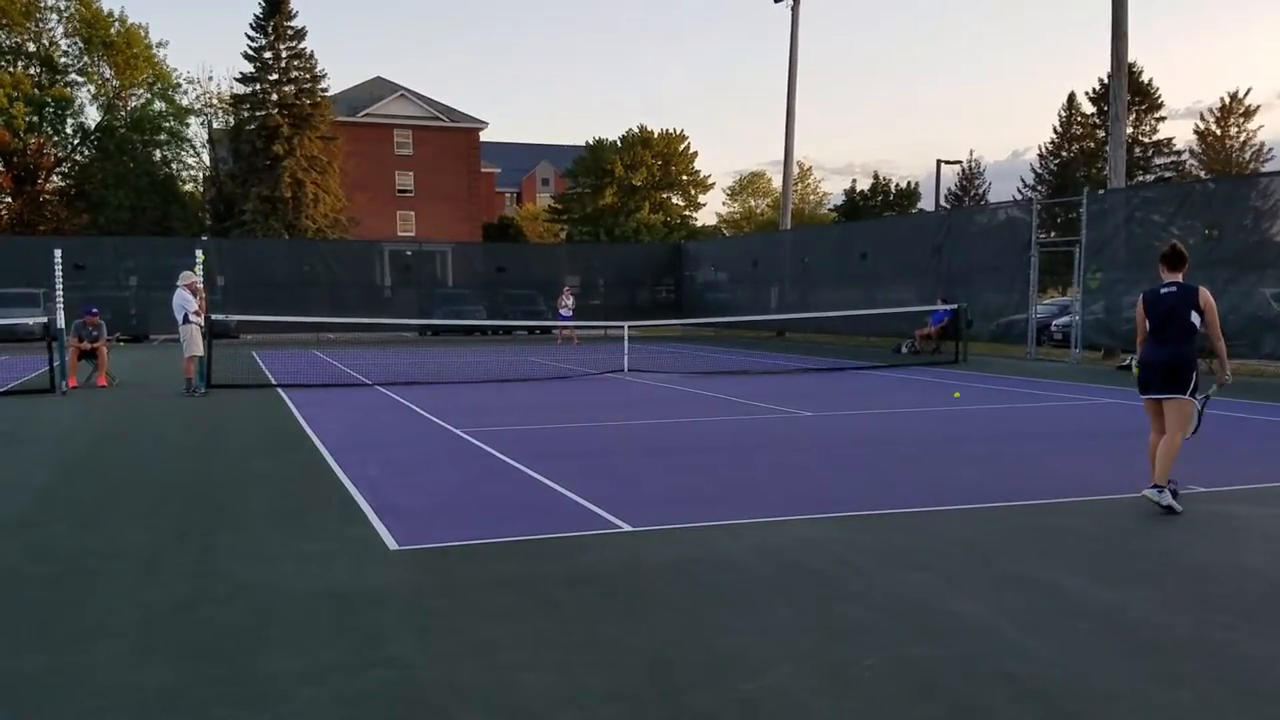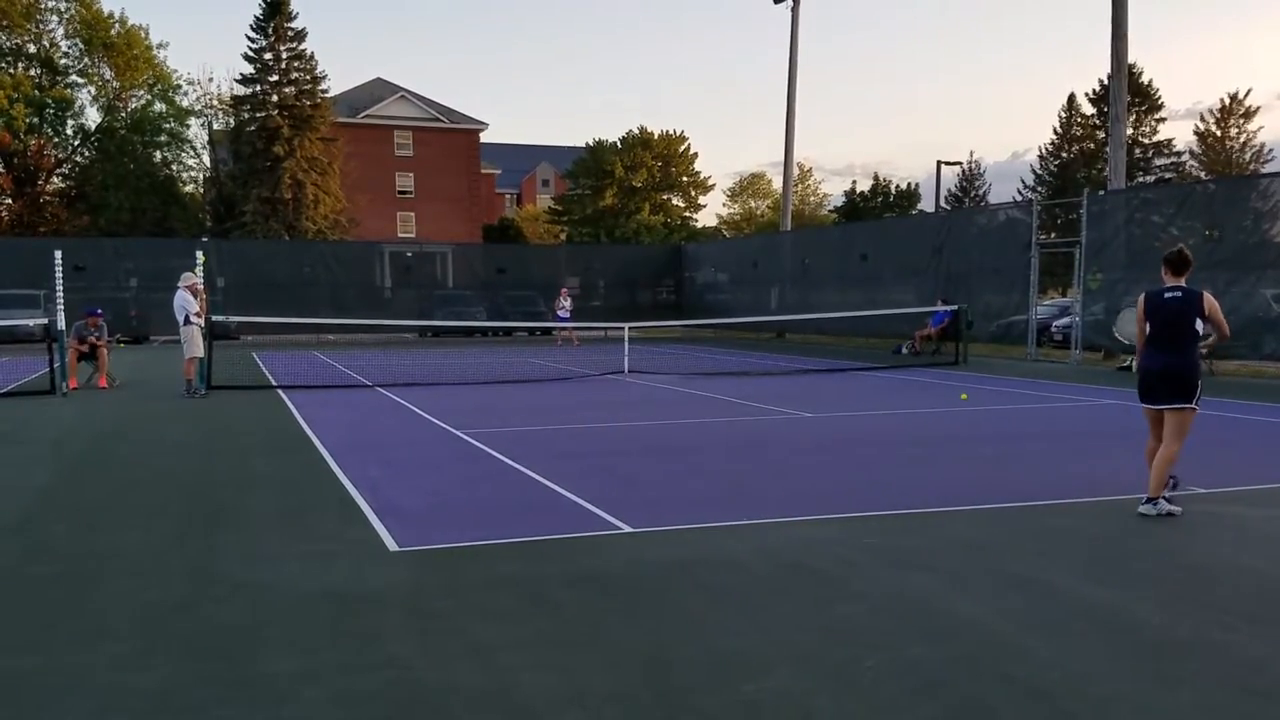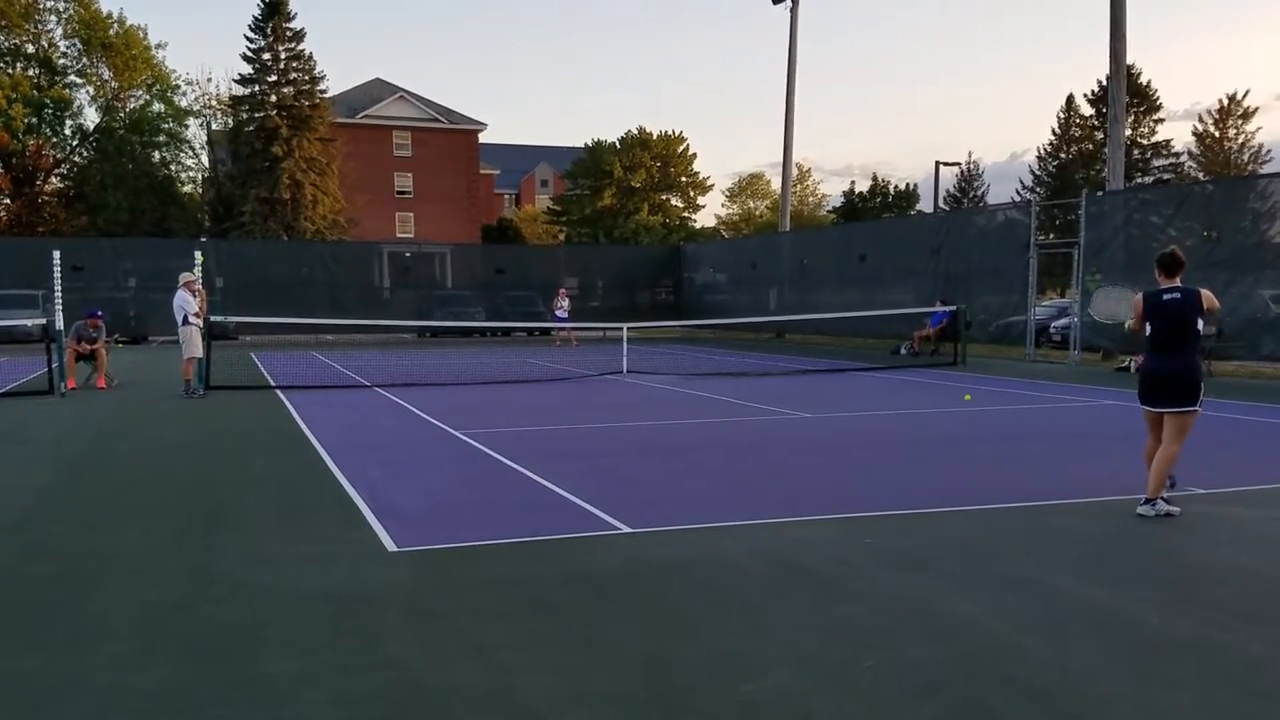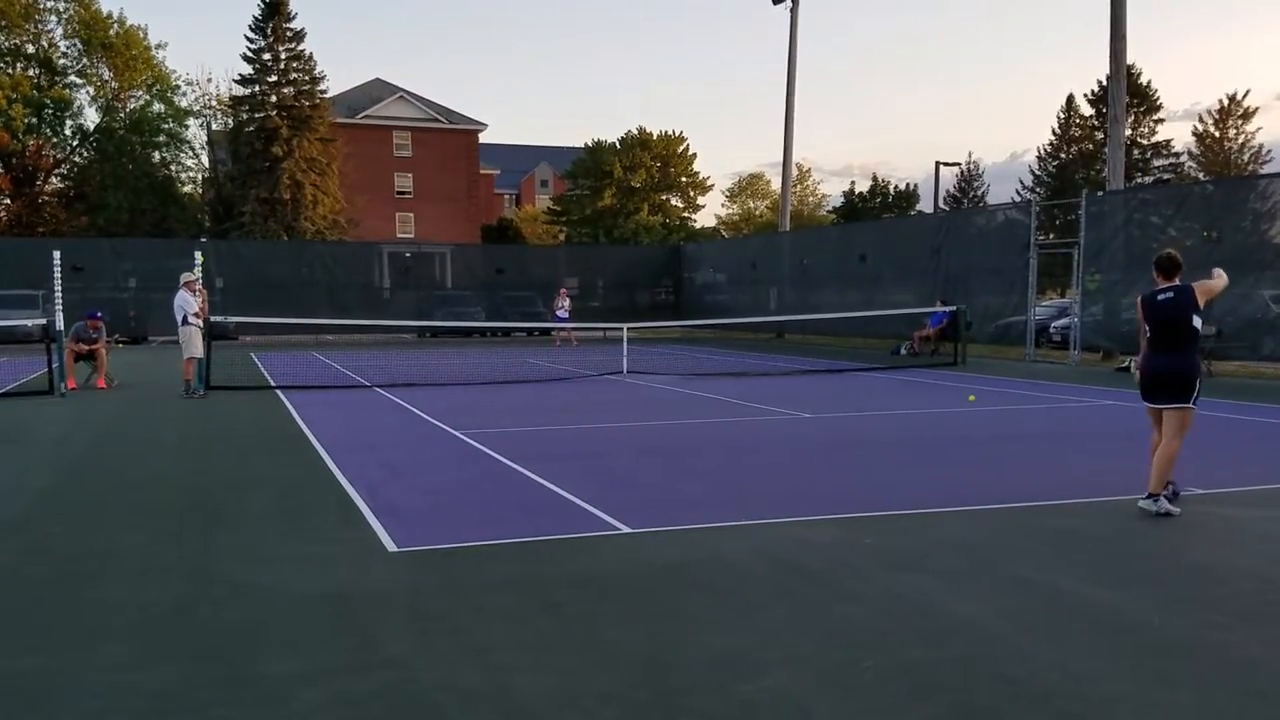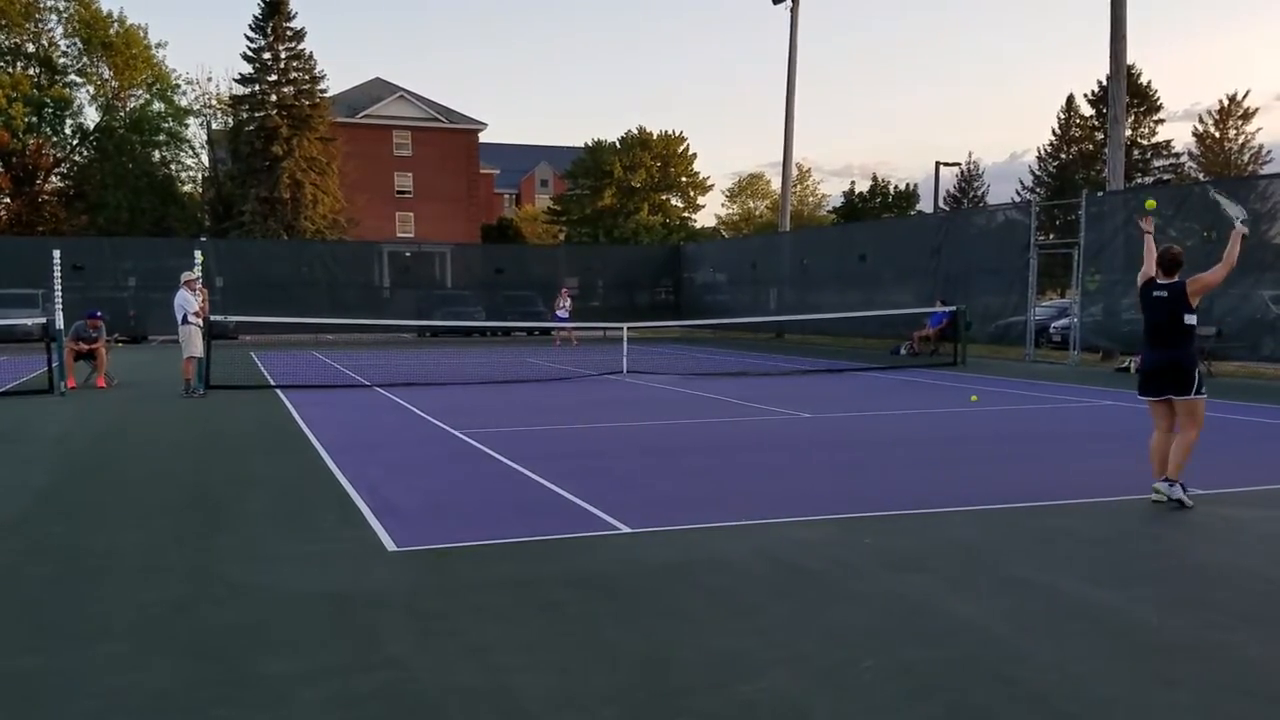
dt=0.3s
person 1, frame 1
left shoulder: (1145, 298)
right shoulder: (1200, 294)
right elbow: (1216, 336)
right wrist: (1224, 369)
left hip: (1150, 365)
right hip: (1180, 368)
left knee: (1157, 431)
right knee: (1174, 433)
left ankle: (1160, 483)
right ankle: (1158, 486)
person 1, frame 2
left shoulder: (1146, 299)
right shoulder: (1203, 299)
right elbow: (1224, 332)
left wrist: (1140, 361)
right wrist: (1209, 341)
left hip: (1151, 373)
right hip: (1183, 374)
left knee: (1156, 437)
right knee: (1173, 442)
left ankle: (1159, 482)
right ankle: (1153, 499)
person 1, frame 3
left shoulder: (1143, 300)
right shoulder: (1200, 296)
right elbow: (1216, 308)
left wrist: (1129, 324)
left hip: (1152, 374)
right hip: (1185, 376)
left knee: (1154, 438)
right knee: (1172, 443)
left ankle: (1157, 482)
right ankle: (1151, 500)
person 1, frame 4
left shoulder: (1145, 301)
right shoulder: (1195, 291)
right elbow: (1222, 281)
right wrist: (1216, 273)
left hip: (1153, 373)
right hip: (1182, 373)
left knee: (1160, 433)
right knee: (1172, 440)
left ankle: (1162, 486)
right ankle: (1153, 495)
person 1, frame 5
left shoulder: (1145, 287)
right shoulder: (1189, 290)
left elbow: (1149, 262)
right elbow: (1226, 265)
left wrist: (1148, 234)
right wrist: (1237, 235)
left hip: (1151, 366)
right hip: (1181, 368)
left knee: (1162, 429)
right knee: (1189, 428)
left ankle: (1161, 486)
right ankle: (1171, 481)
